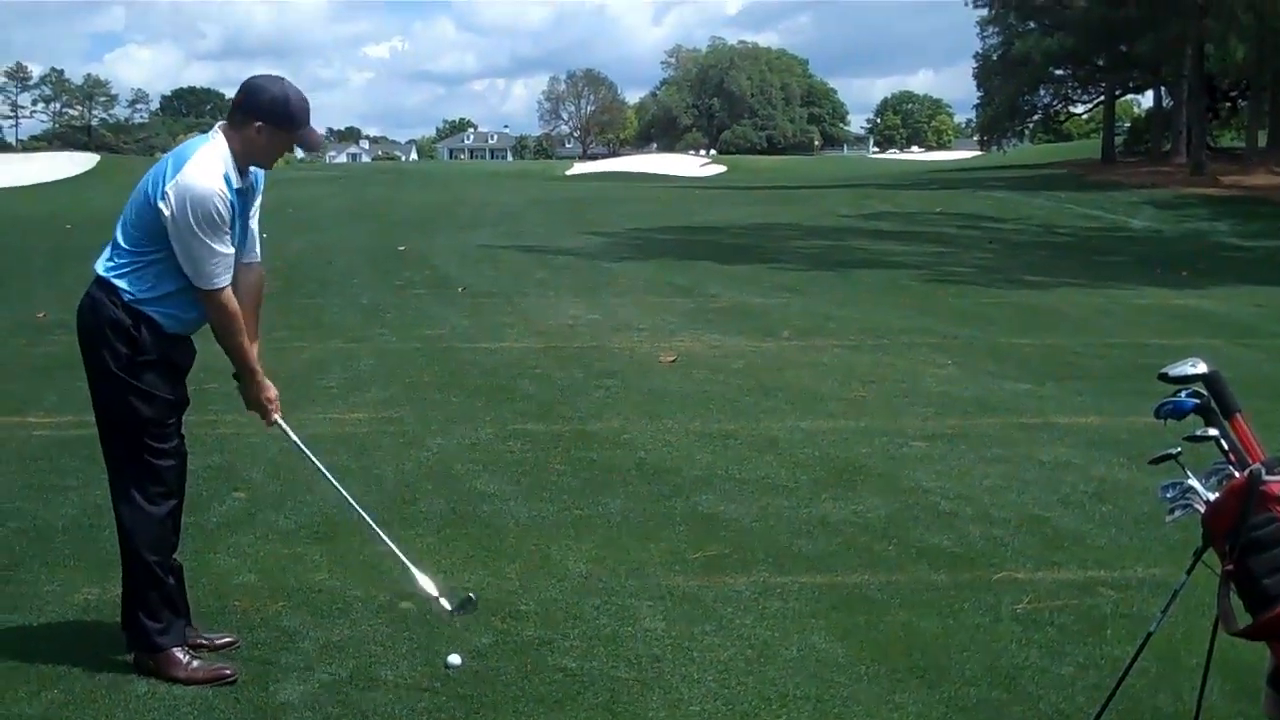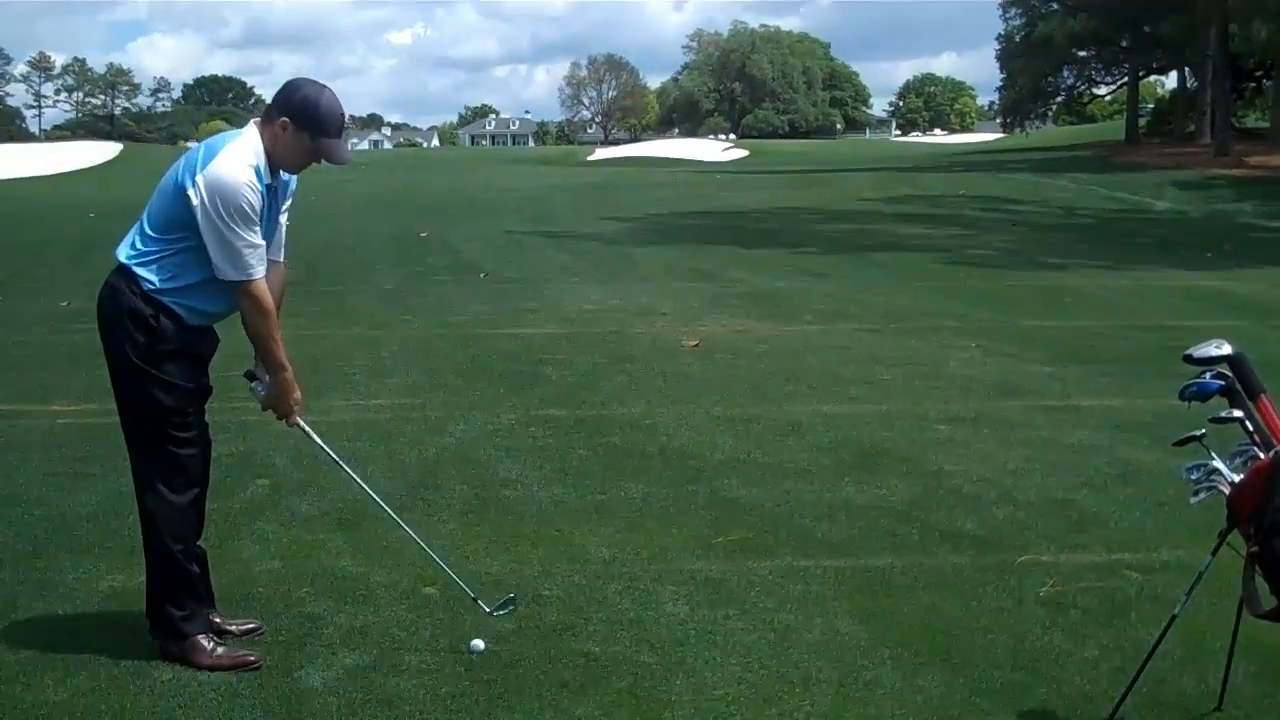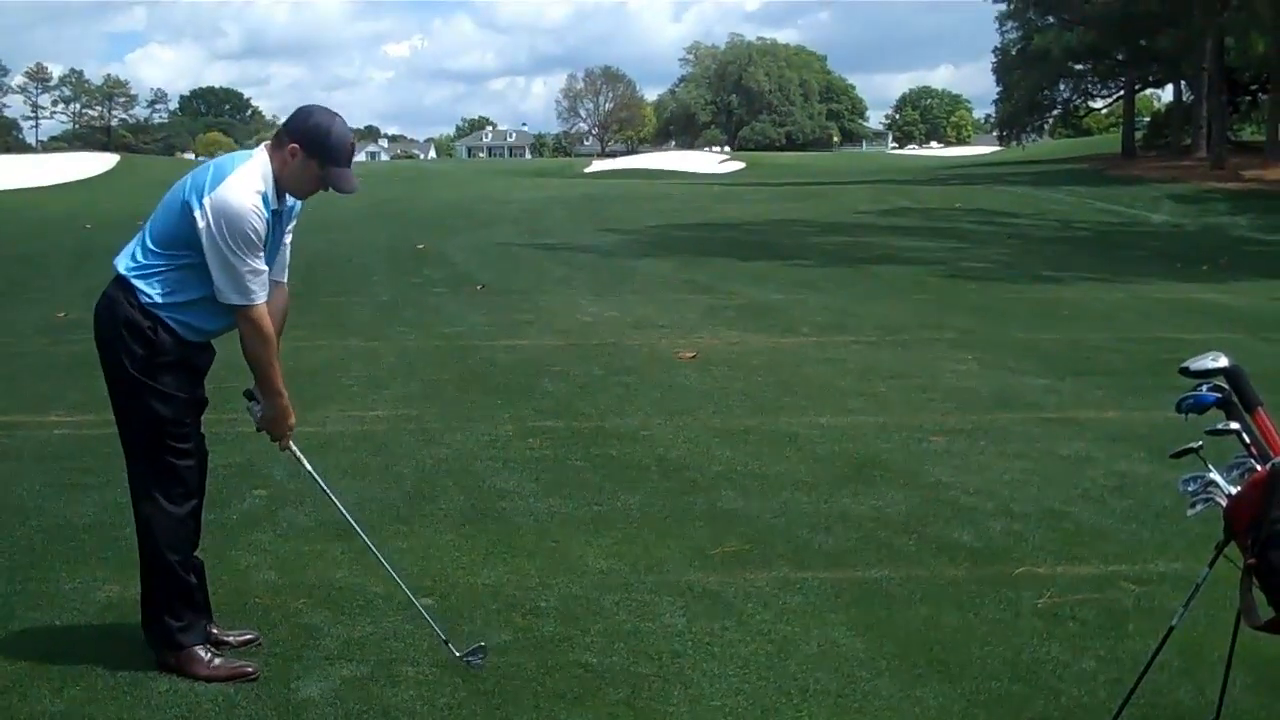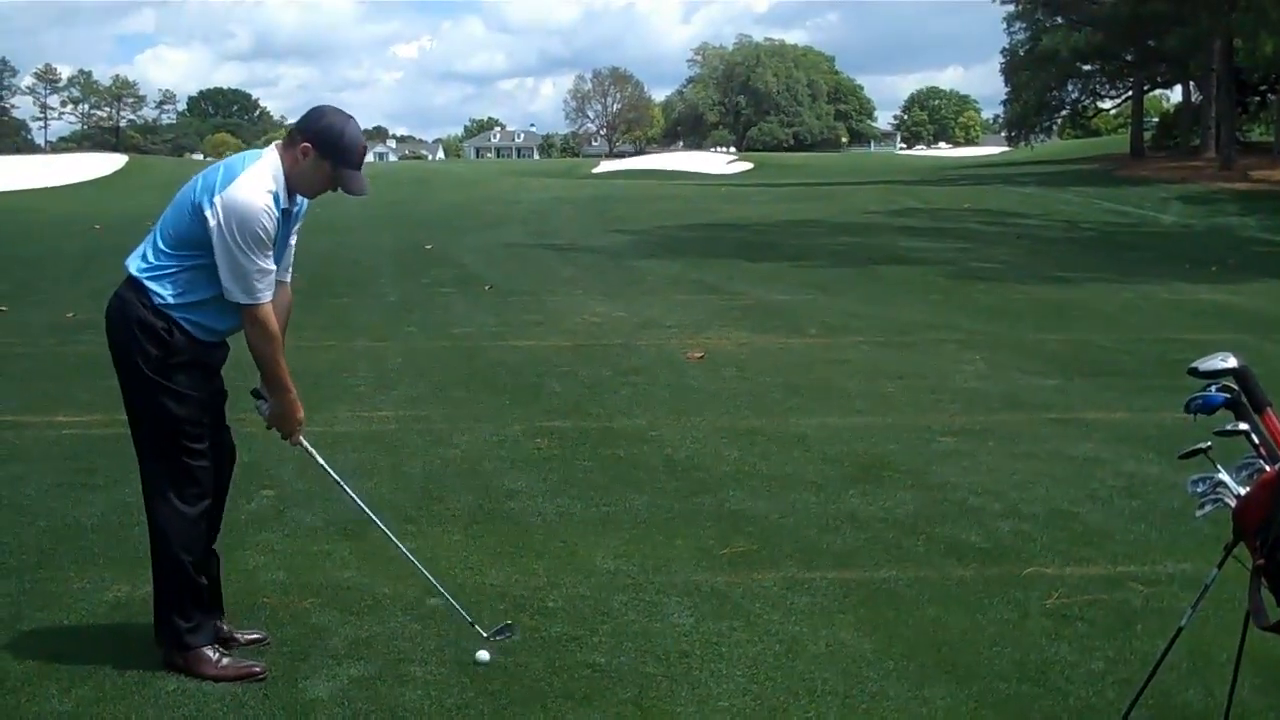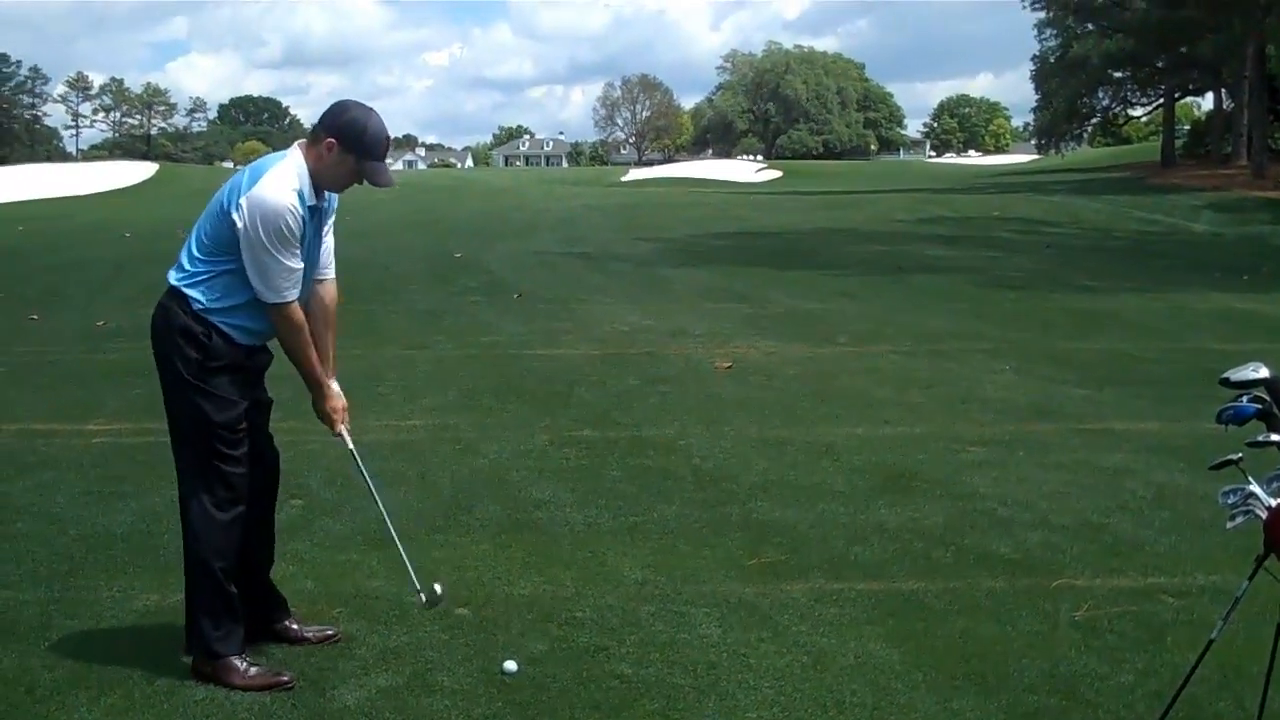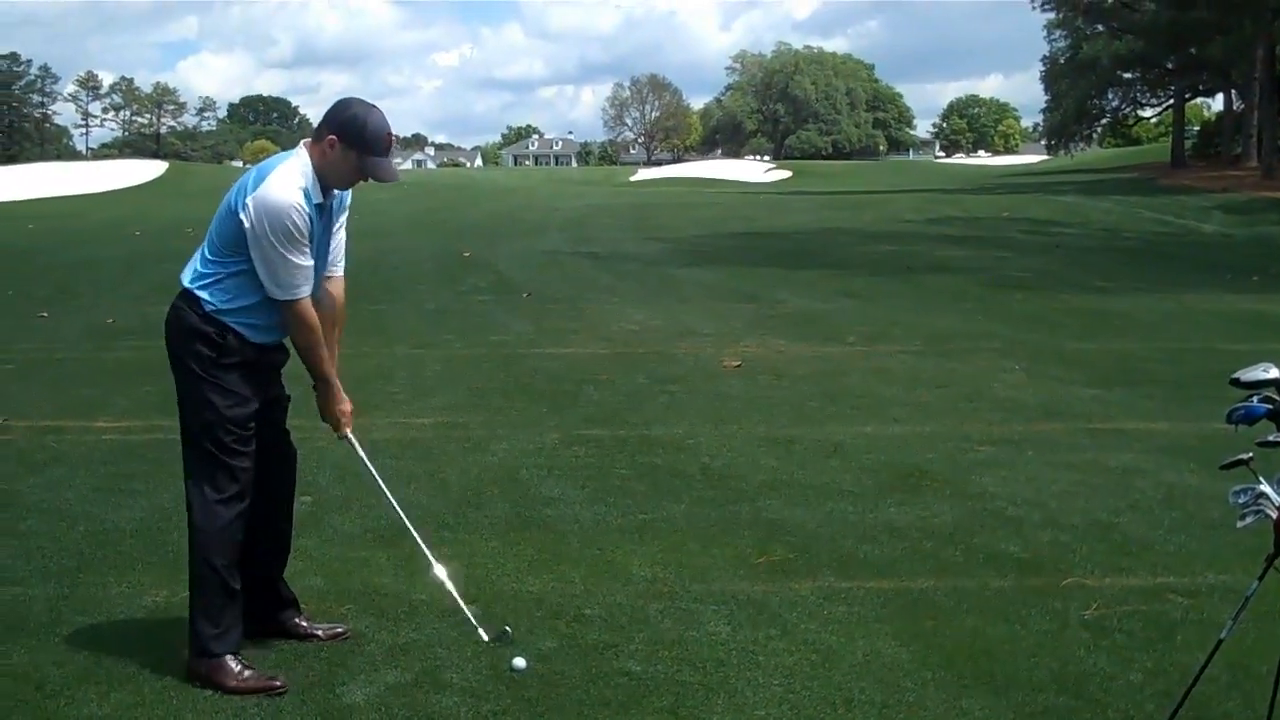
dt=0.4s
person 1, frame 1
left shoulder: (245, 175)
right shoulder: (199, 184)
left elbow: (247, 269)
right elbow: (217, 297)
left wrist: (254, 360)
right wrist: (253, 378)
left hip: (158, 330)
right hip: (123, 329)
left knee: (165, 477)
right knee: (148, 481)
left ankle: (169, 622)
right ankle: (155, 640)
person 1, frame 2
left shoulder: (277, 174)
right shoulder: (230, 175)
left elbow: (271, 269)
right elbow: (249, 290)
left wrist: (269, 366)
right wrist: (282, 375)
left hip: (181, 319)
right hip: (143, 317)
left knee: (189, 464)
right knee: (170, 468)
left ankle: (194, 607)
right ankle: (180, 628)
person 1, frame 3
left shoulder: (280, 195)
right shoulder: (237, 199)
left elbow: (274, 289)
right elbow: (250, 314)
left wrist: (268, 389)
right wrist: (277, 399)
left hip: (174, 330)
right hip: (139, 328)
left knee: (185, 474)
right knee: (168, 479)
left ankle: (188, 618)
right ankle: (177, 638)
person 1, frame 4
left shoulder: (288, 194)
right shoulder: (248, 199)
left elbow: (279, 291)
right elbow: (255, 313)
left wrist: (274, 388)
right wrist: (286, 397)
left hip: (191, 331)
right hip: (153, 329)
left knee: (212, 465)
right knee: (183, 479)
left ankle: (199, 613)
right ankle: (186, 638)
person 1, frame 5
left shoulder: (320, 193)
right shoulder: (273, 198)
left elbow: (320, 284)
right elbow: (284, 308)
left wrist: (330, 376)
right wrist: (319, 387)
left hip: (237, 341)
right hip: (197, 338)
left knee: (257, 478)
right knee: (218, 488)
left ankle: (260, 612)
right ankle: (215, 648)
person 1, frame 6
left shoulder: (332, 193)
right shoulder: (279, 197)
left elbow: (330, 284)
right elbow: (297, 308)
left wrist: (332, 376)
right wrist: (329, 388)
left hip: (254, 341)
right hip: (210, 338)
left knee: (274, 474)
right knee: (226, 483)
left ankle: (268, 608)
right ankle: (211, 648)
